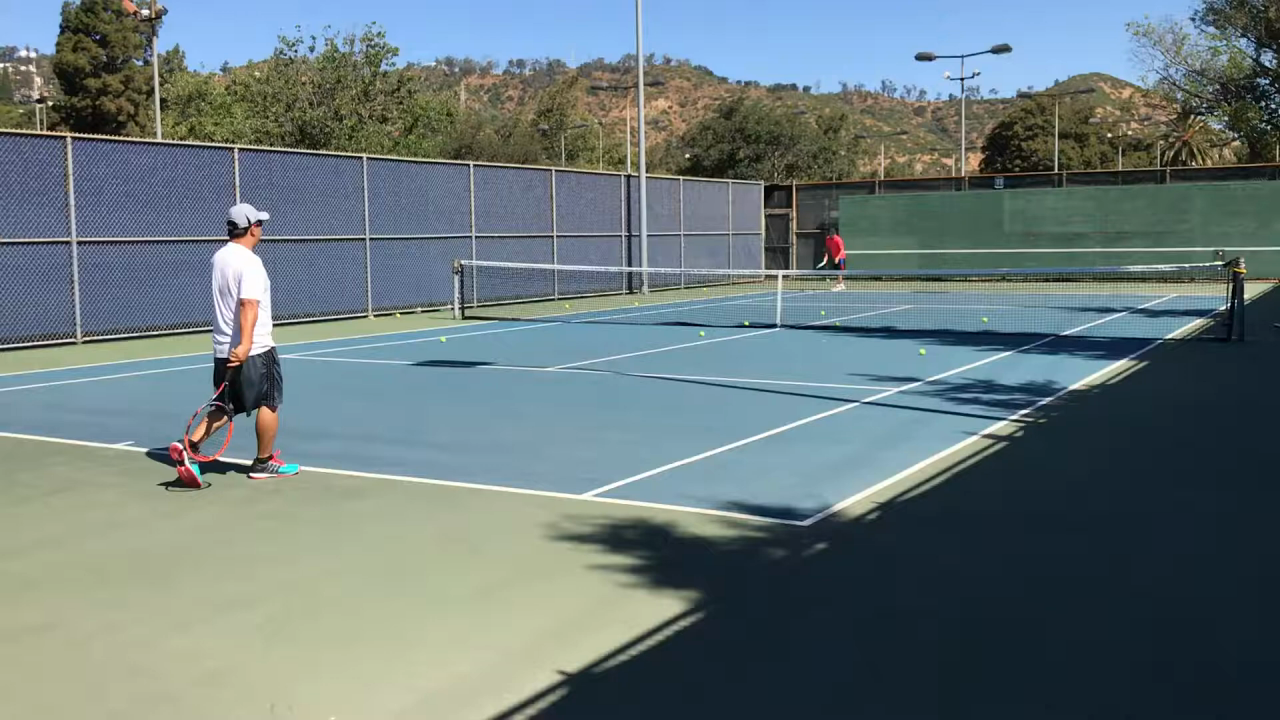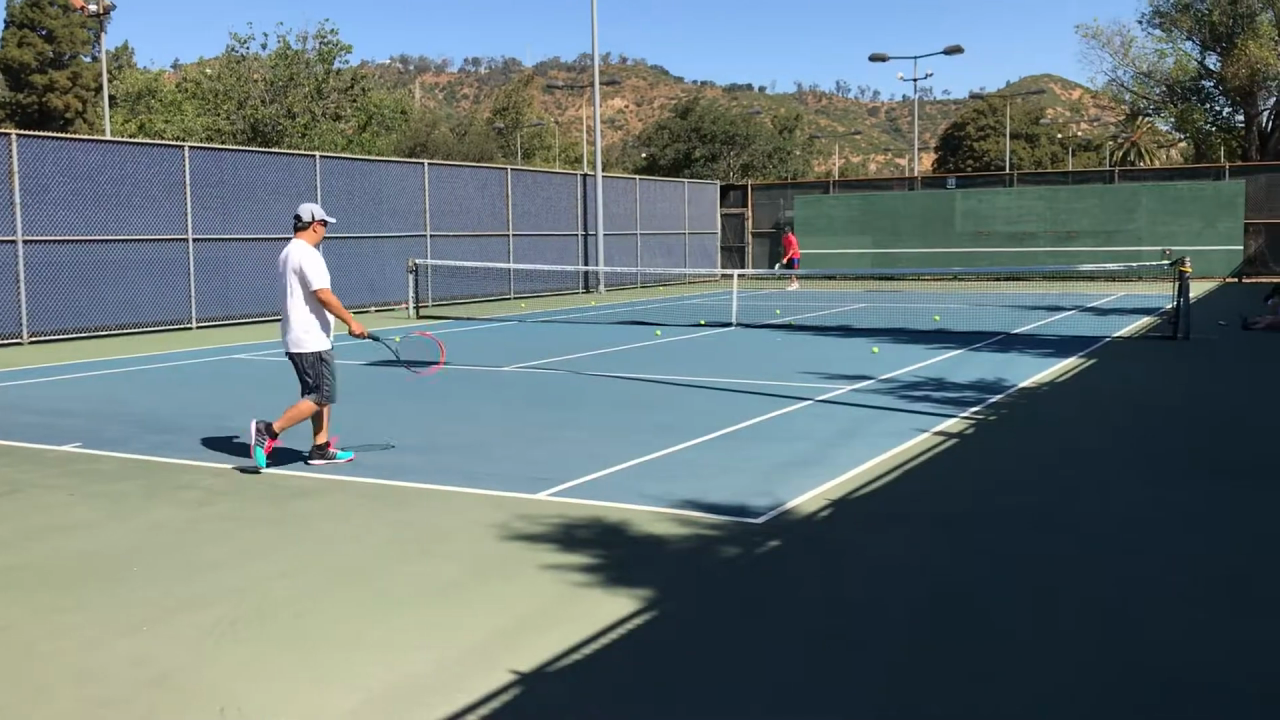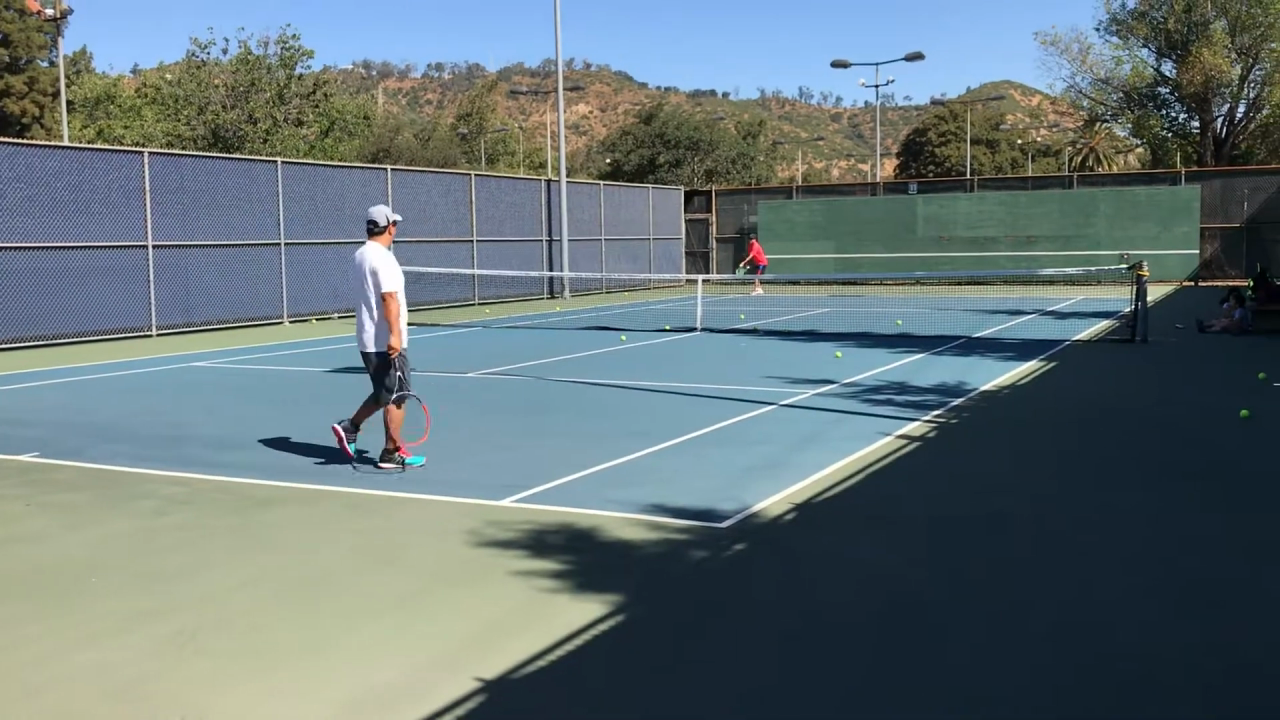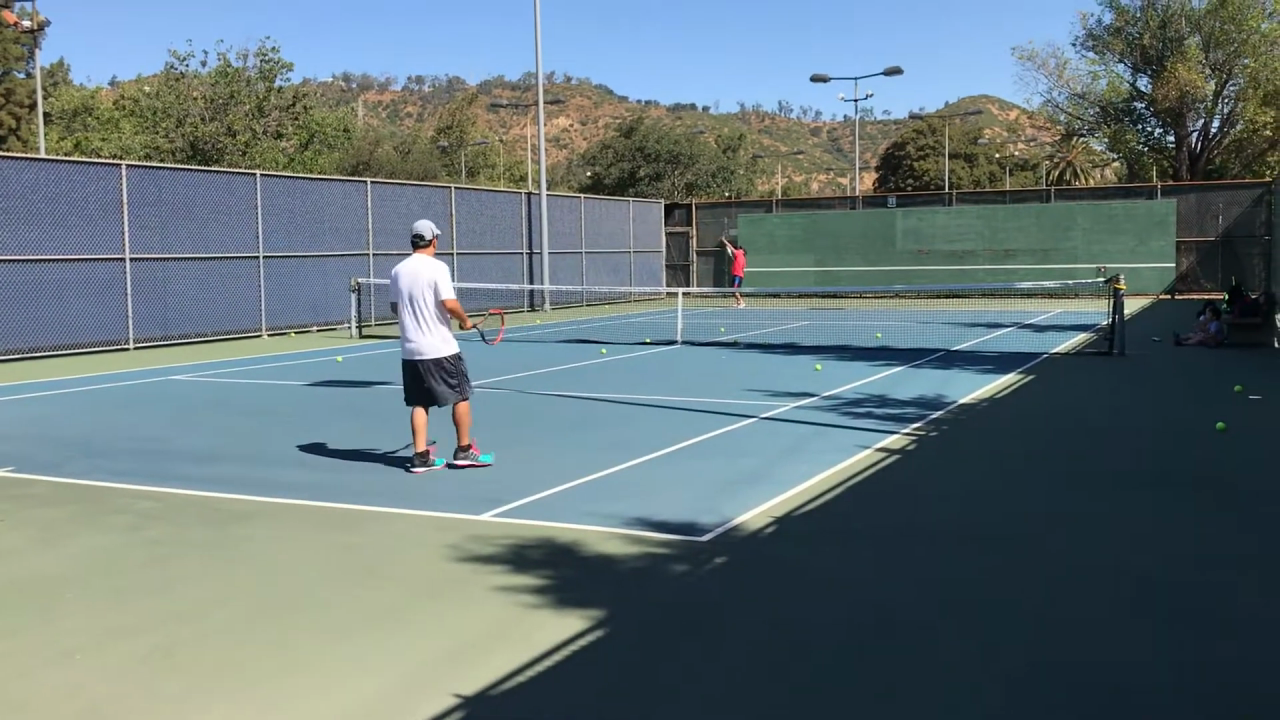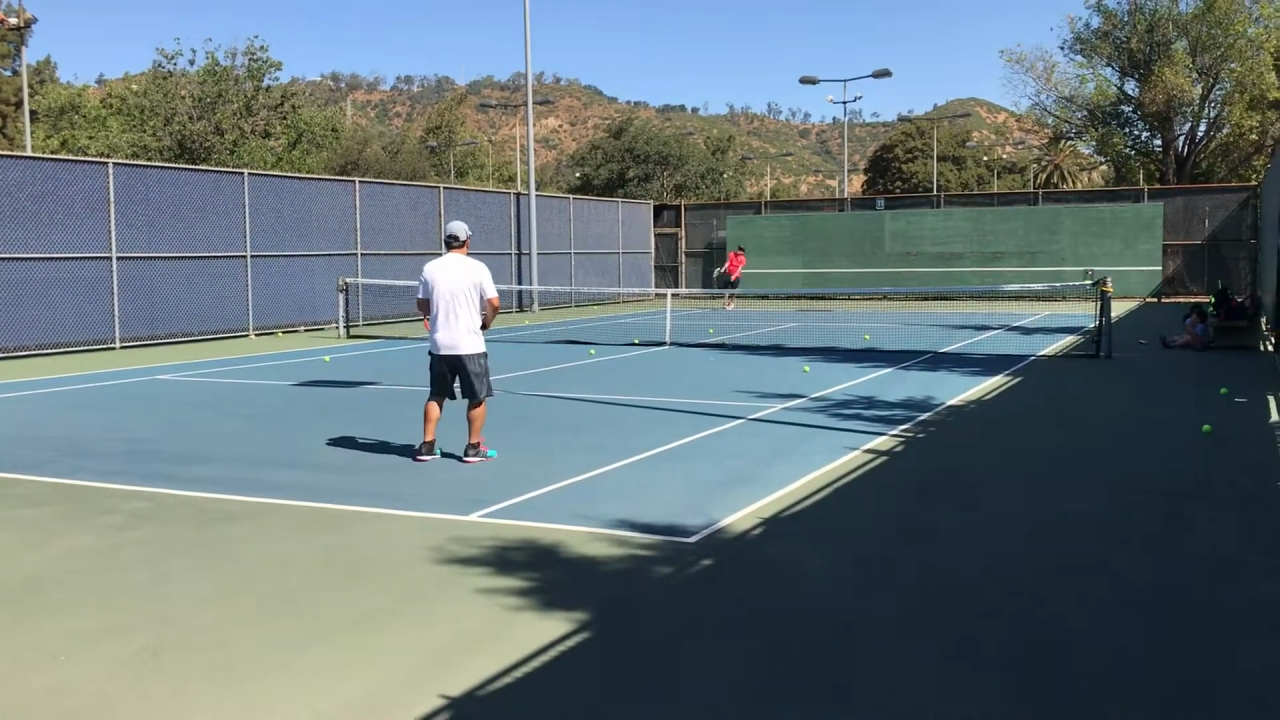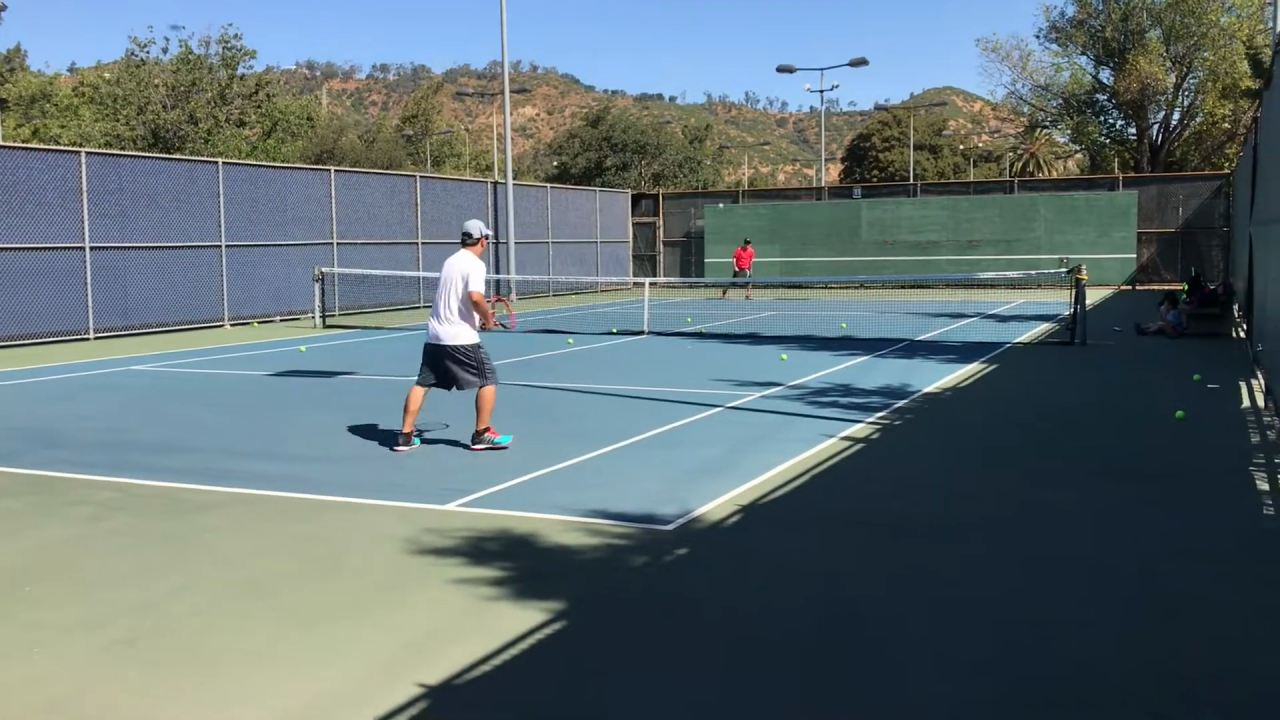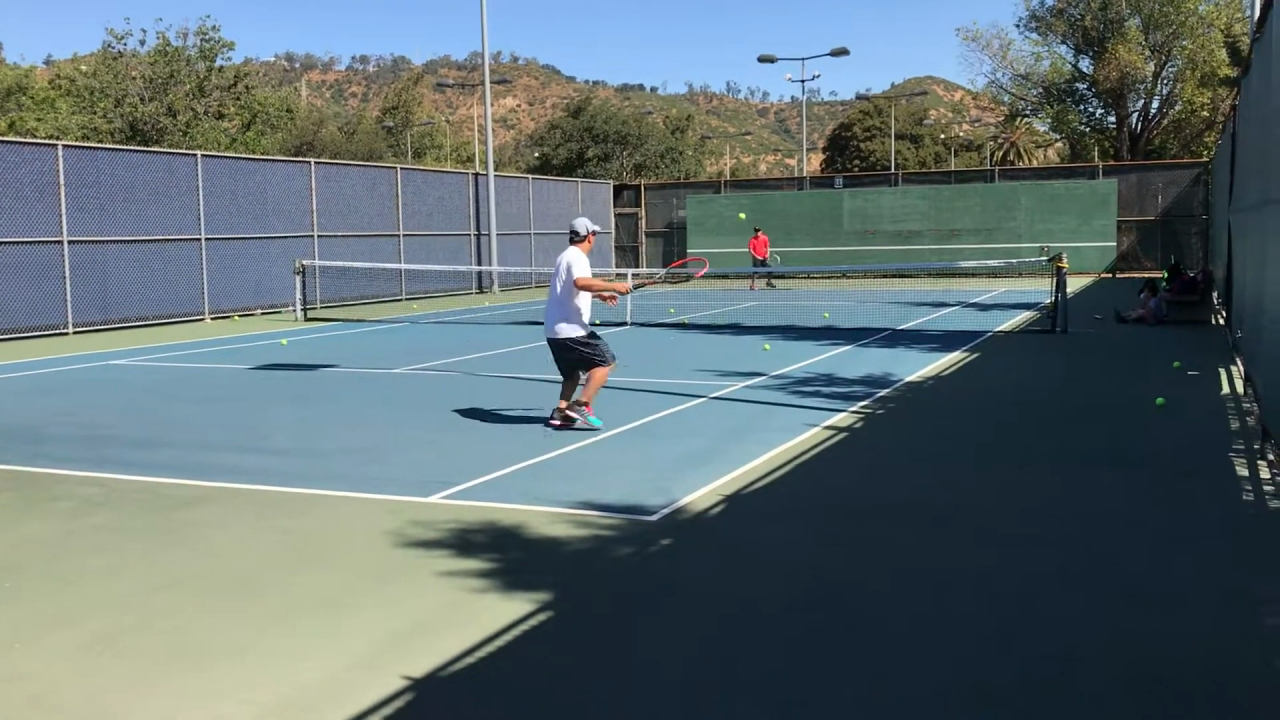
dt=0.7s
person 1, frame 1
left shoulder: (219, 257)
right shoulder: (249, 262)
right elbow: (249, 305)
right wrist: (245, 344)
left hip: (224, 348)
right hip: (252, 350)
left knee: (224, 406)
right knee: (268, 404)
left ankle: (188, 446)
right ankle: (263, 461)
person 1, frame 2
left shoulder: (287, 253)
right shoulder: (307, 254)
right elbow: (323, 295)
right wrist: (351, 322)
left hip: (300, 339)
right hip: (311, 342)
left knee: (320, 395)
right knee: (320, 398)
left ankle: (321, 448)
right ankle: (268, 431)
person 1, frame 3
left shoulder: (360, 255)
right shoulder: (383, 256)
right elbow: (390, 298)
right wrist: (396, 334)
left hip: (370, 338)
right hip: (384, 340)
left knee: (384, 391)
right knee: (397, 395)
left ankle: (349, 427)
right ankle: (392, 453)
person 1, frame 4
left shoulder: (398, 270)
right shoulder: (437, 268)
left elbow: (395, 308)
right elbow: (450, 305)
right wrist: (464, 320)
left hip: (410, 350)
right hip: (440, 348)
left knee: (419, 404)
right knee: (461, 396)
left ankle: (421, 456)
right ankle: (464, 450)
person 1, frame 5
left shoulder: (430, 268)
right shoulder: (478, 268)
left elbow: (422, 305)
right elbow: (494, 304)
right wrist: (487, 321)
left hip: (440, 344)
right hip: (470, 344)
left knee: (437, 395)
right knee: (477, 396)
left ankle: (427, 445)
right ankle: (473, 447)
person 1, frame 6
left shoulder: (450, 261)
right shoulder: (475, 264)
right elbow: (475, 297)
left wrist: (480, 313)
right wrist: (487, 318)
left hip: (435, 335)
right hip: (461, 337)
left knee: (422, 384)
right knee: (488, 381)
left ankle: (406, 435)
right ankle: (482, 434)
person 1, frame 7
left shoulder: (565, 256)
right shoulder: (577, 258)
right elbow: (580, 283)
left wrist: (599, 294)
right wrist: (612, 287)
left hip: (553, 329)
right hip: (571, 328)
left knee: (573, 371)
right knee: (606, 363)
left ankle: (560, 413)
right ankle: (581, 405)
